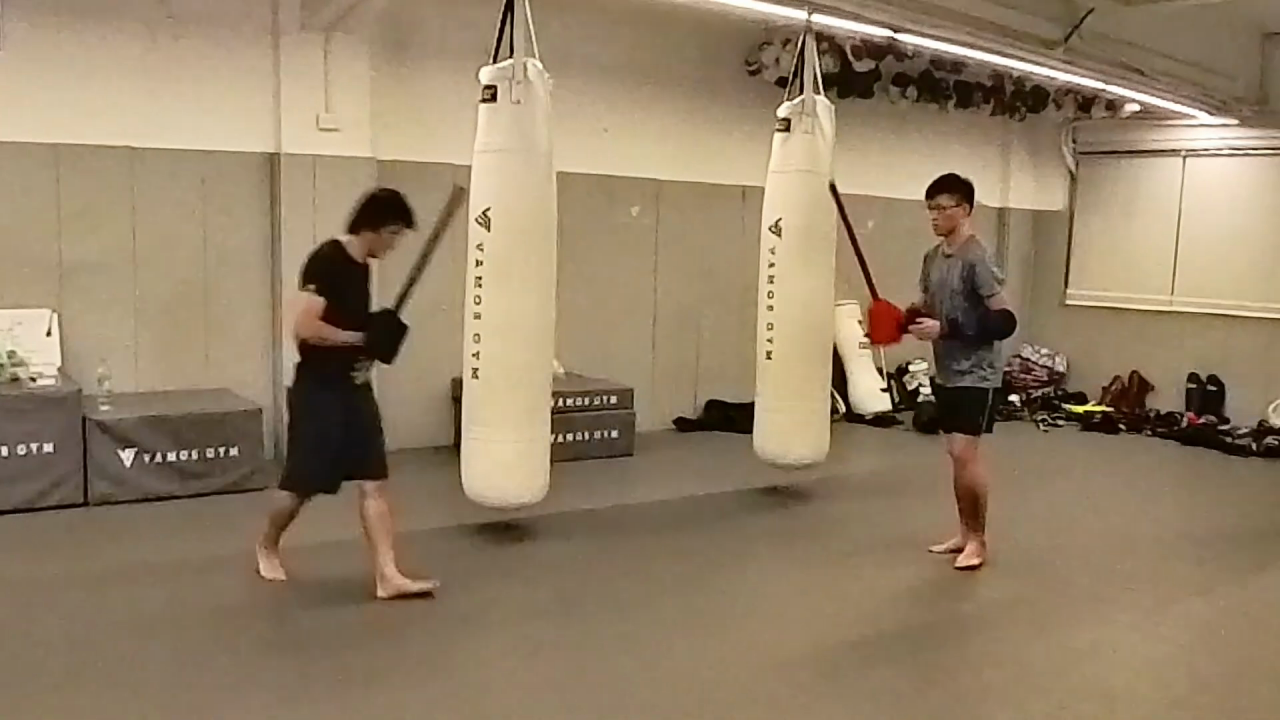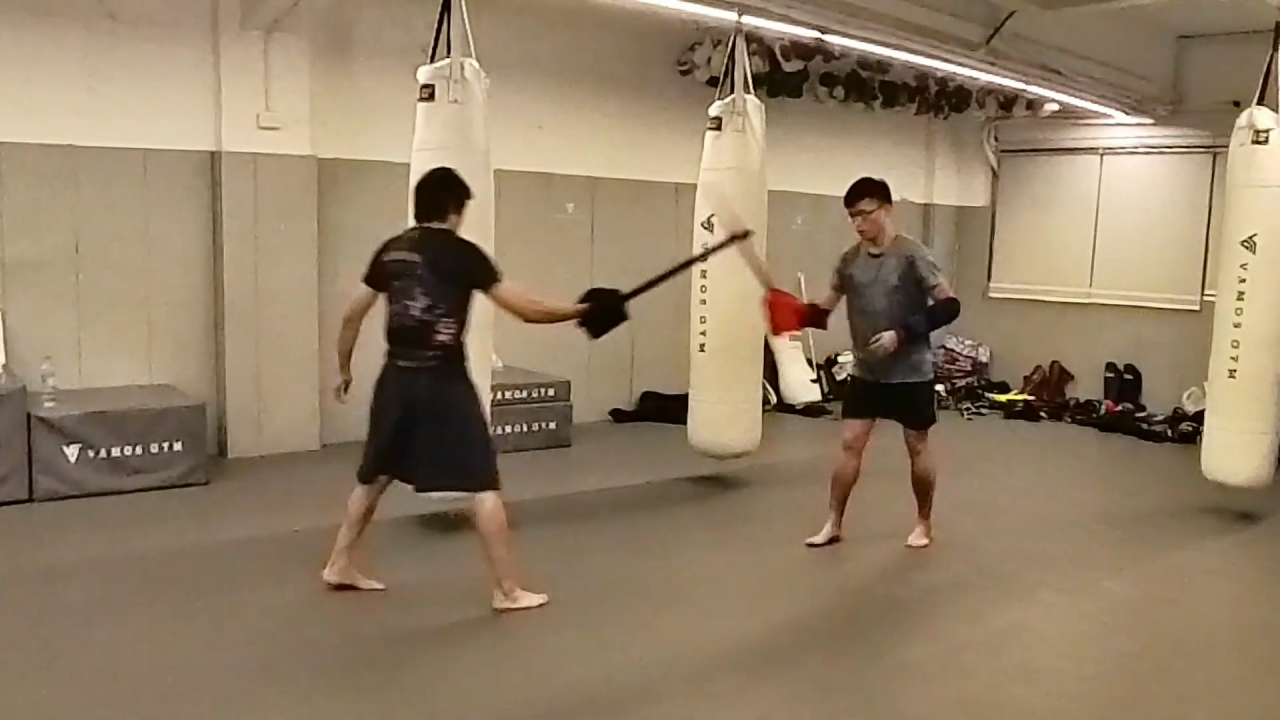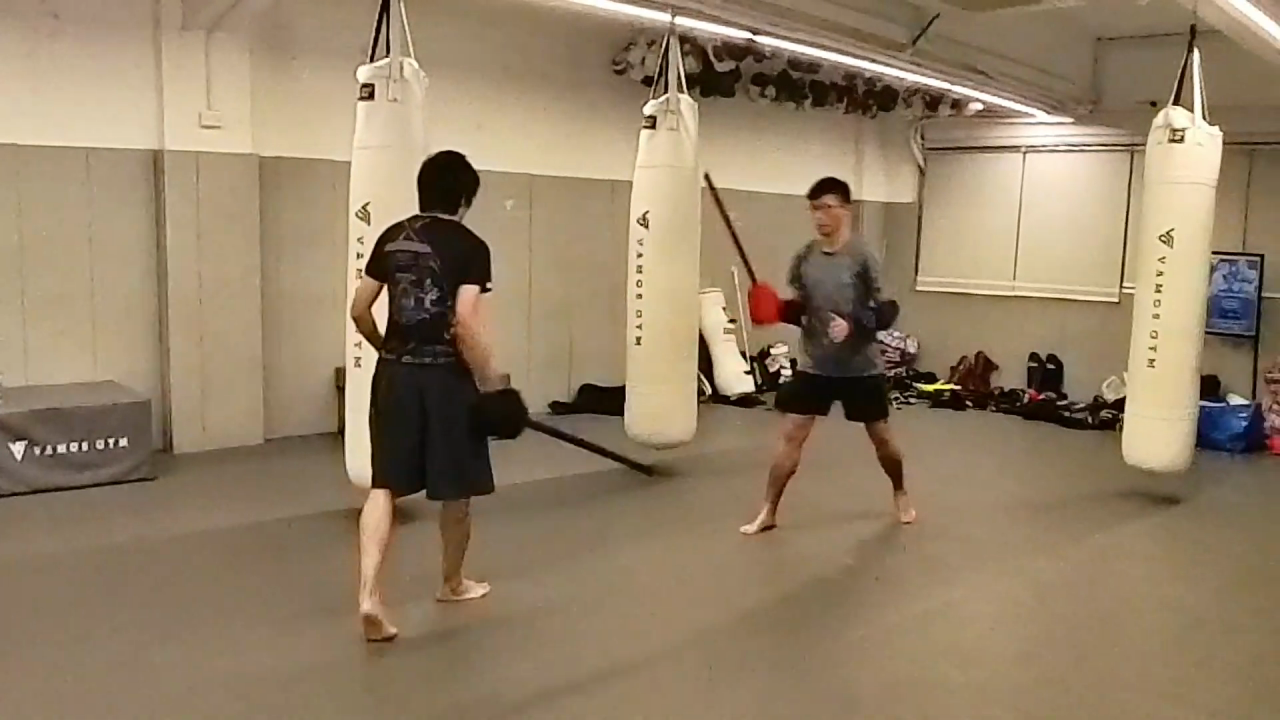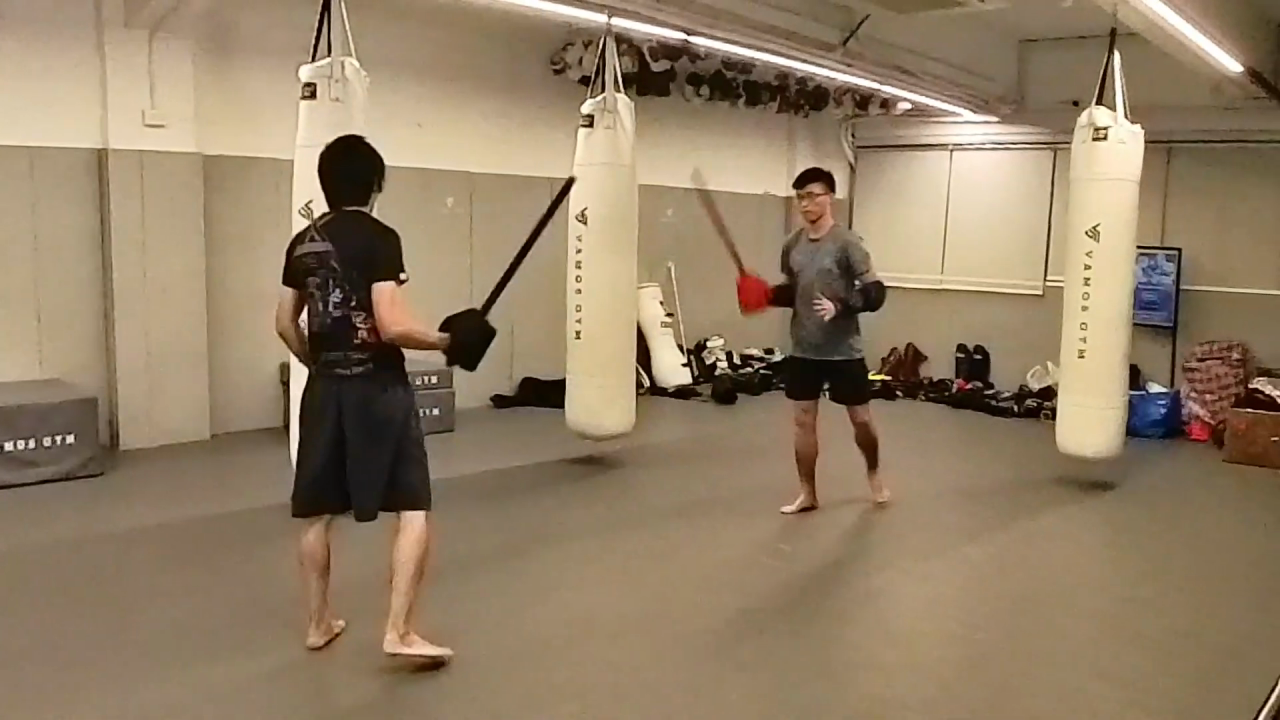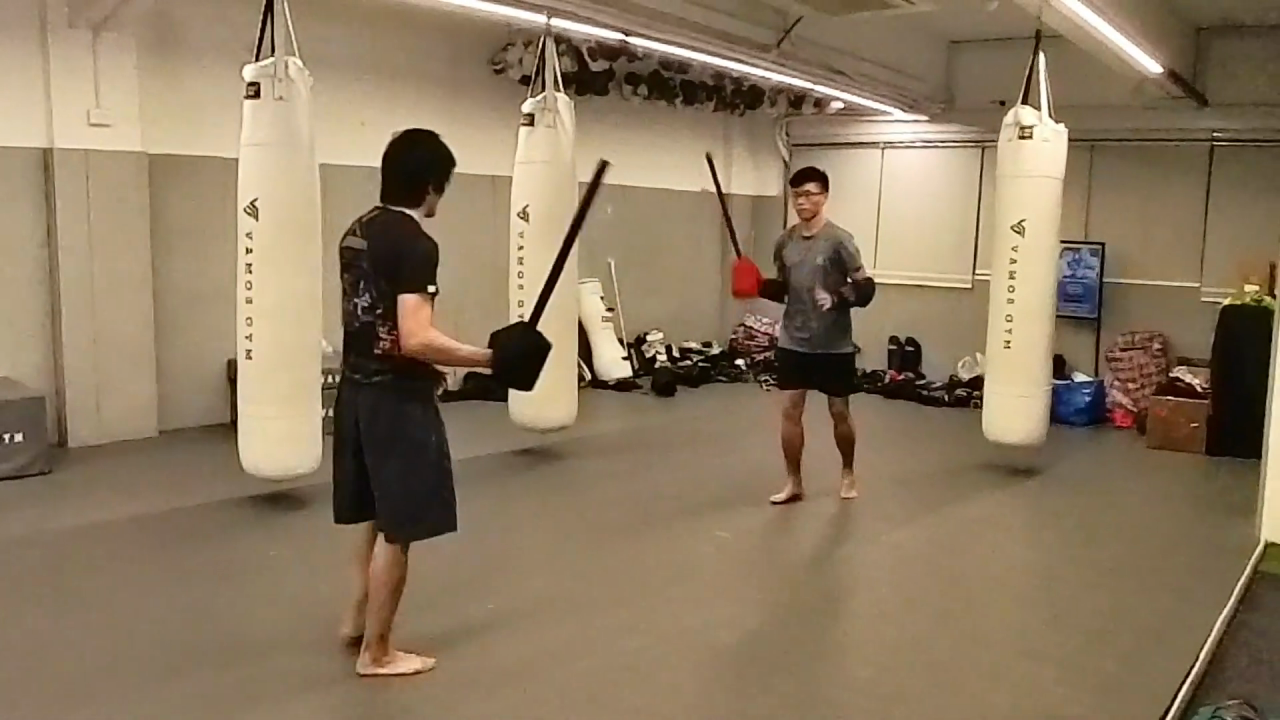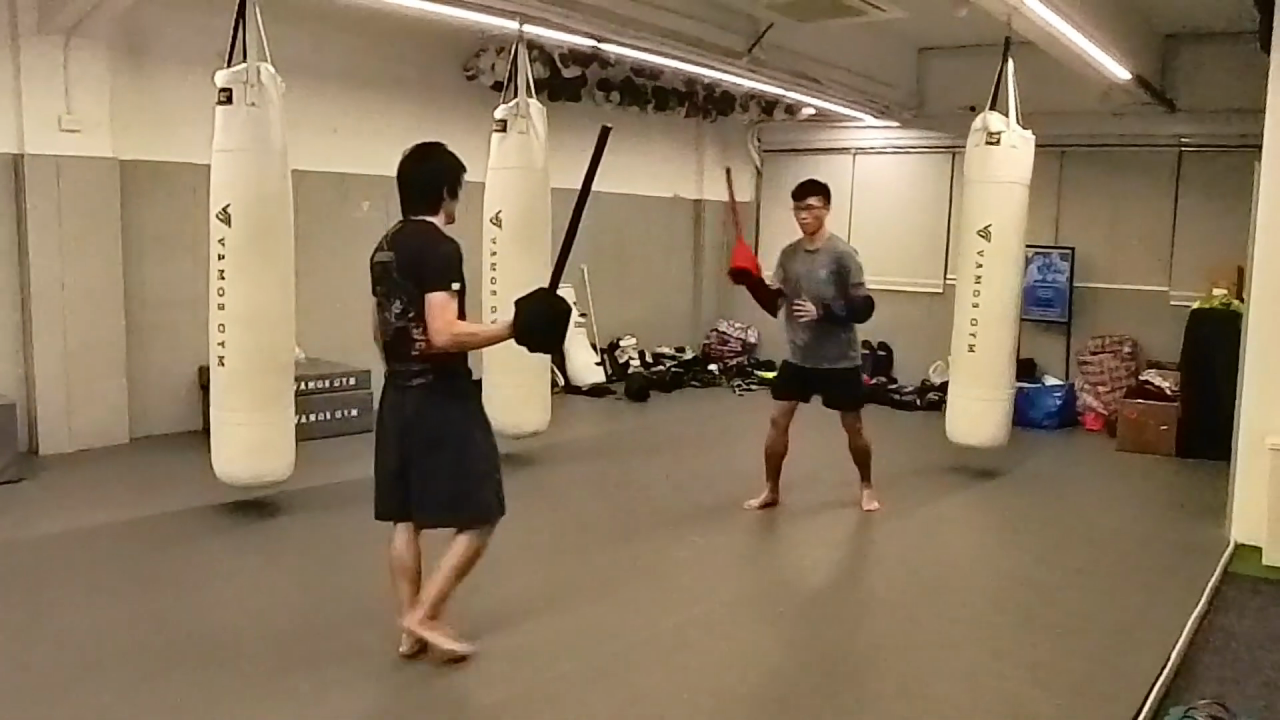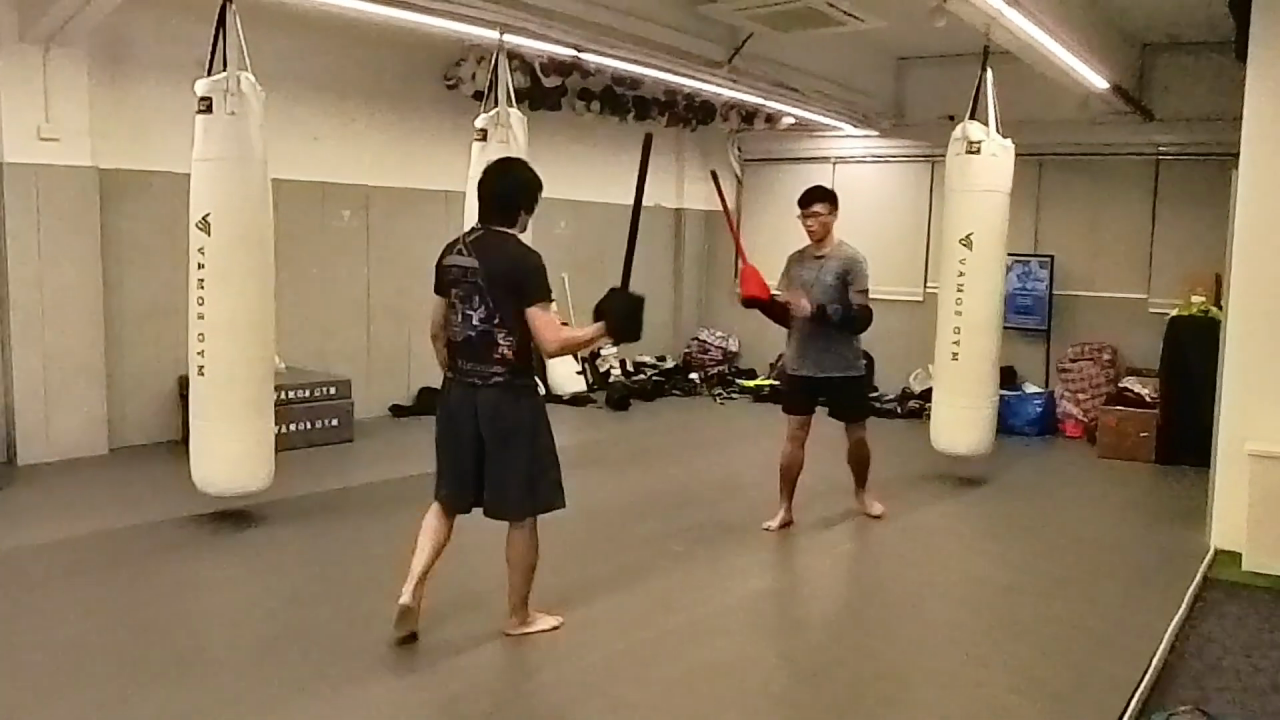
dt=0.7s
person 1, frame 1
left shoulder: (361, 266)
right shoulder: (327, 262)
right elbow: (304, 328)
left wrist: (363, 354)
right wrist: (358, 338)
left hip: (352, 388)
right hip: (318, 389)
left knee: (374, 482)
right knee: (303, 485)
left ankle: (389, 576)
right ankle: (268, 545)
person 1, frame 2
left shoulder: (390, 252)
right shoulder: (463, 253)
left elbow: (352, 317)
right elbow: (526, 308)
left wrist: (343, 371)
right wrist: (580, 311)
left hip: (397, 379)
right hip: (443, 382)
left knee: (375, 476)
right knee: (483, 485)
left ankle: (340, 565)
right ankle: (507, 589)
person 1, frame 3
left shoulder: (392, 238)
right shoulder: (470, 247)
left elbow: (360, 309)
right elbow: (467, 327)
right wrist: (491, 386)
left hip: (394, 375)
right hip: (446, 377)
left knee: (384, 487)
right knee: (458, 489)
left ankle: (370, 596)
right ankle: (453, 582)
person 1, frame 4
left shoulder: (302, 243)
right shoulder: (378, 238)
left elbow: (285, 324)
right elbow: (394, 327)
right wrist: (446, 340)
left hip: (323, 387)
right hip: (377, 387)
left knee: (318, 511)
right knee: (413, 507)
left ankle: (319, 622)
right ankle: (400, 631)
person 1, frame 5
left shoulder: (356, 232)
right shoulder: (416, 244)
right elbow: (415, 340)
right wrist: (486, 356)
left hip: (355, 388)
right hip: (397, 398)
left knee: (377, 516)
right knee: (400, 526)
left ankle: (356, 616)
right ankle: (376, 651)
person 1, frame 6
left shoulder: (385, 247)
right shoulder: (441, 248)
right elbow: (444, 334)
right wrist: (513, 328)
left hip: (398, 396)
right hip: (442, 398)
left knee: (407, 515)
right knee: (478, 515)
left ankle: (411, 628)
right ankle: (426, 614)
person 1, frame 7
left shoulder: (452, 253)
right shoulder: (522, 260)
left elbow: (437, 330)
right elbow: (552, 343)
right wrist: (606, 327)
left hip: (458, 393)
right hip: (508, 397)
left knee: (447, 500)
right knee: (521, 512)
left ankle: (409, 592)
right ankle: (519, 616)
person 2, frame 1
left shoulder: (978, 259)
right shoulder: (932, 257)
left elbow: (1004, 321)
left wrist: (947, 329)
right wrist: (908, 321)
left hip: (976, 374)
right hip: (946, 372)
left knee: (966, 453)
right knee: (956, 453)
left ankle: (977, 542)
right ankle: (967, 533)
person 2, frame 2
left shoulder: (912, 255)
right shoulder: (850, 260)
left elbow: (949, 306)
right elbow: (826, 309)
left wrist: (903, 333)
right wrist: (801, 314)
left hip: (910, 370)
right hip: (867, 370)
left knee: (917, 446)
right knee: (850, 444)
left ankle: (924, 522)
right ankle: (834, 523)
person 2, frame 3
left shoulder: (865, 257)
right shoulder: (805, 258)
left elbow: (889, 311)
right elbow: (797, 309)
left wrist: (855, 326)
right wrist: (774, 307)
left hip: (863, 367)
right hip: (816, 366)
left knee: (881, 437)
right knee: (792, 436)
left ankle: (901, 495)
right ankle: (767, 512)
person 2, frame 4
left shoulder: (848, 243)
right shoulder: (792, 245)
left elbow: (876, 294)
left wrist: (841, 307)
right wrist: (766, 295)
left hip: (844, 350)
right hip: (802, 350)
left knee: (861, 419)
right knee: (803, 421)
left ankle: (873, 474)
right ankle: (807, 494)
person 2, frame 5
left shoulder: (840, 239)
right shoulder: (785, 241)
left wrist: (840, 298)
left hip: (836, 344)
right hip: (793, 342)
left knee: (840, 411)
right knee: (790, 412)
left ankle: (848, 473)
right ankle: (793, 483)
person 2, frame 6
left shoulder: (843, 254)
right shoulder: (789, 254)
left elbow: (863, 308)
right elbow: (774, 303)
left wrist: (823, 312)
right wrist: (751, 282)
left hip: (839, 360)
right hip: (798, 358)
left knee: (853, 427)
right knee: (778, 422)
left ankle: (866, 487)
right ankle: (771, 490)
person 2, frame 7
left shoulder: (851, 260)
right shoulder: (795, 261)
left elbow: (861, 319)
right elbow: (783, 312)
left wrist: (818, 310)
right wrist: (762, 303)
left hip: (845, 368)
right hip: (801, 366)
left knee: (857, 436)
right knee: (794, 435)
left ankle: (861, 493)
right ankle: (784, 509)
